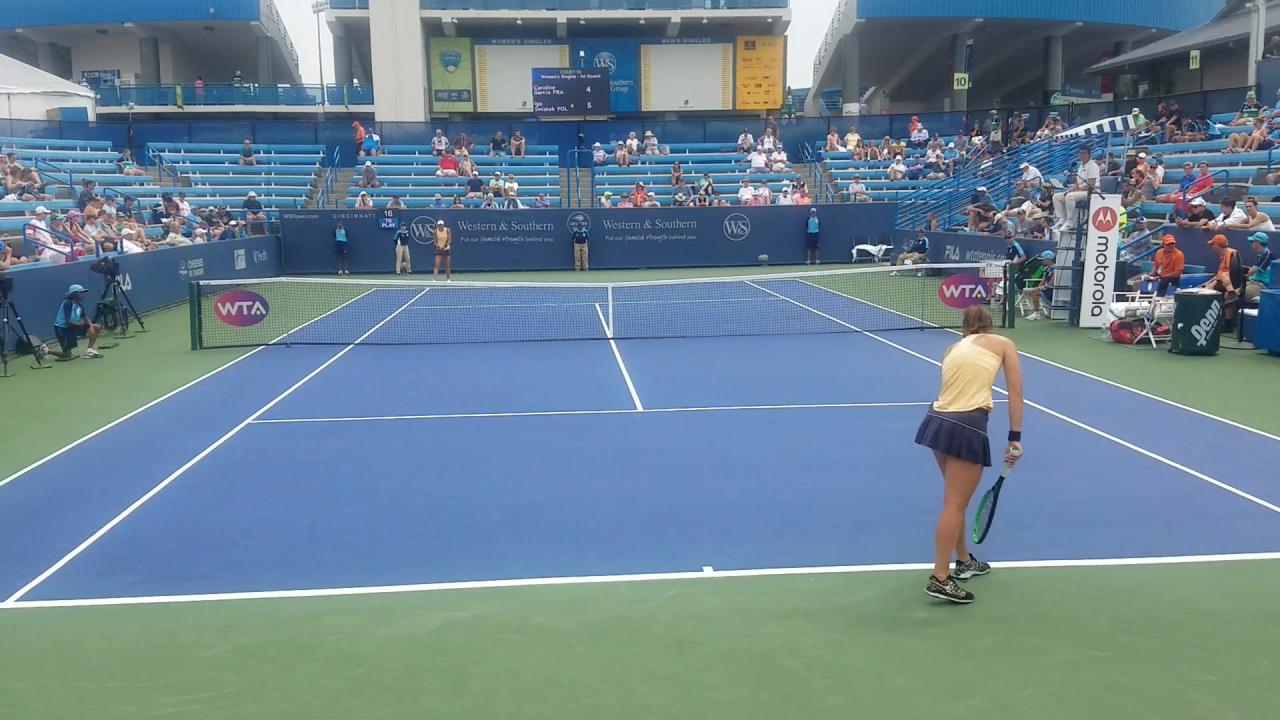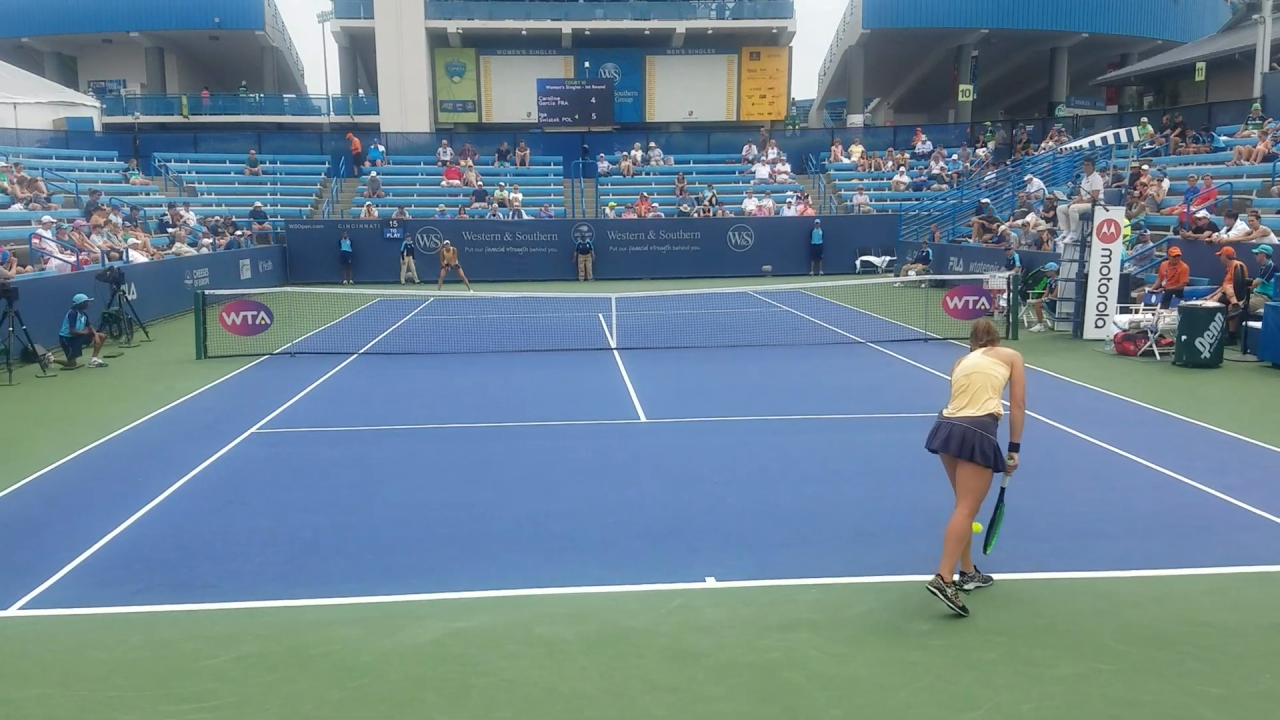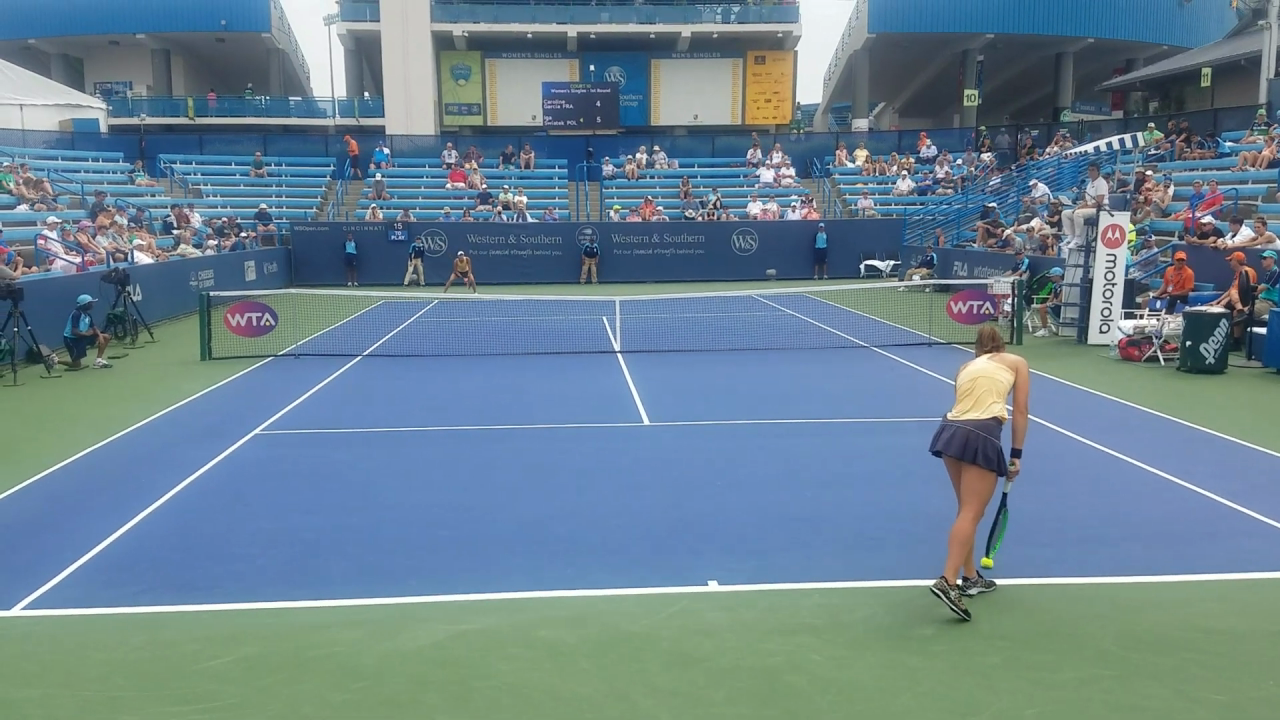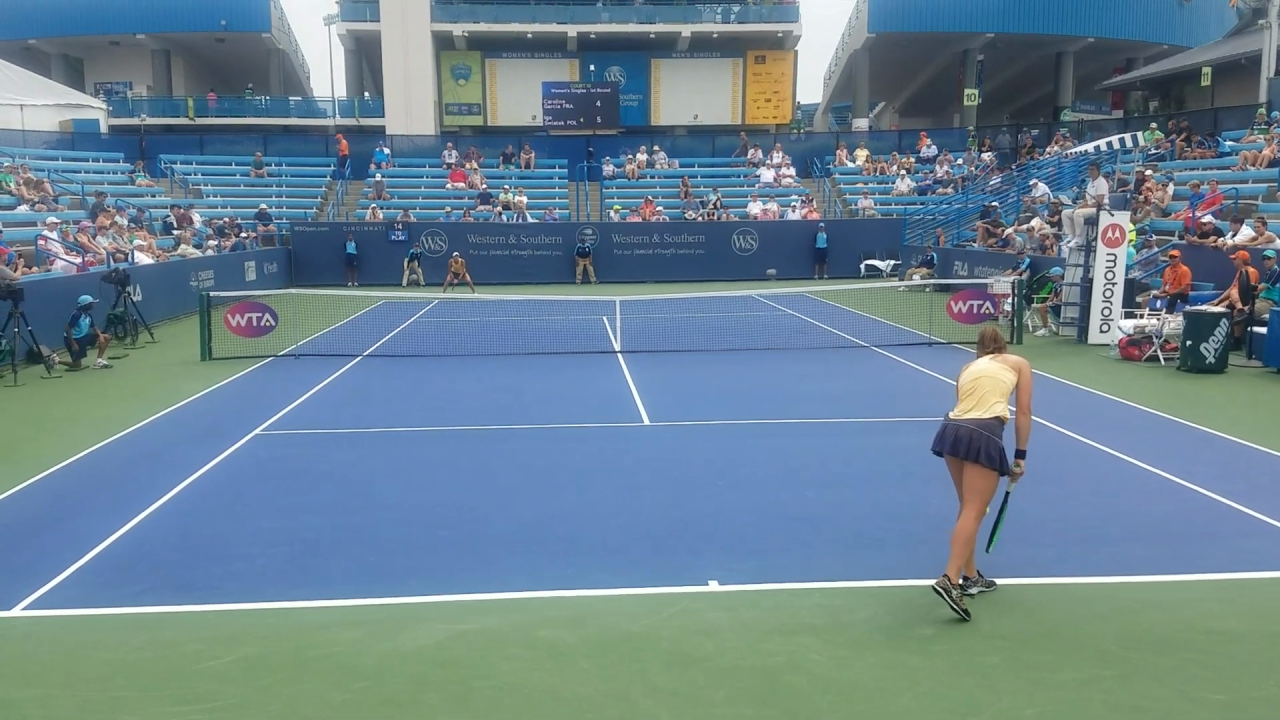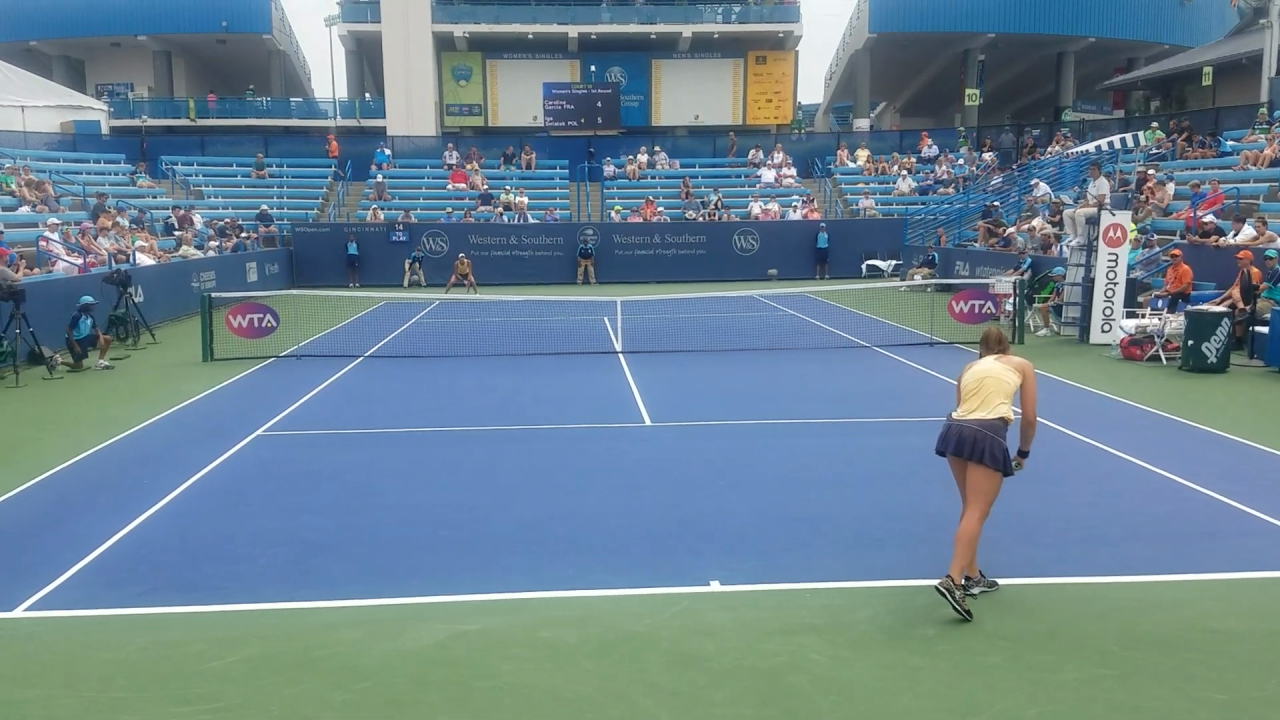
dt=0.5s
person 1, frame 1
left shoulder: (951, 349)
right shoulder: (1003, 343)
right elbow: (1015, 393)
right wrist: (1015, 438)
left hip: (937, 420)
right hip: (967, 425)
left knee: (957, 498)
right knee: (954, 504)
left ankle: (964, 561)
right ankle: (939, 578)
person 1, frame 2
left shoulder: (961, 361)
right shoulder: (1011, 355)
right elbow: (1018, 405)
right wrist: (1014, 449)
left hip: (946, 427)
right hip: (977, 431)
left knee: (965, 505)
right knee: (966, 509)
left ankle: (967, 572)
right ankle: (943, 579)
person 1, frame 3
left shoulder: (966, 367)
right shoulder: (1016, 362)
right elbow: (1020, 411)
right wrist: (1015, 455)
left hip: (950, 430)
right hip: (982, 434)
left knee: (967, 509)
right knee: (971, 513)
left ankle: (970, 578)
right ankle: (947, 581)
person 1, frame 4
left shoulder: (968, 368)
right shoulder: (1019, 363)
right elbow: (1023, 411)
right wrist: (1021, 456)
left hip: (951, 429)
right hip: (984, 434)
left knee: (969, 507)
right knee: (973, 511)
left ankle: (970, 577)
right ankle: (950, 580)
person 1, frame 5
left shoulder: (970, 367)
right shoulder: (1022, 365)
right elbow: (1029, 418)
right wrist: (1023, 454)
left hip: (954, 429)
right hip: (987, 434)
left knee: (971, 507)
right knee: (977, 512)
left ankle: (972, 577)
right ankle: (953, 580)
